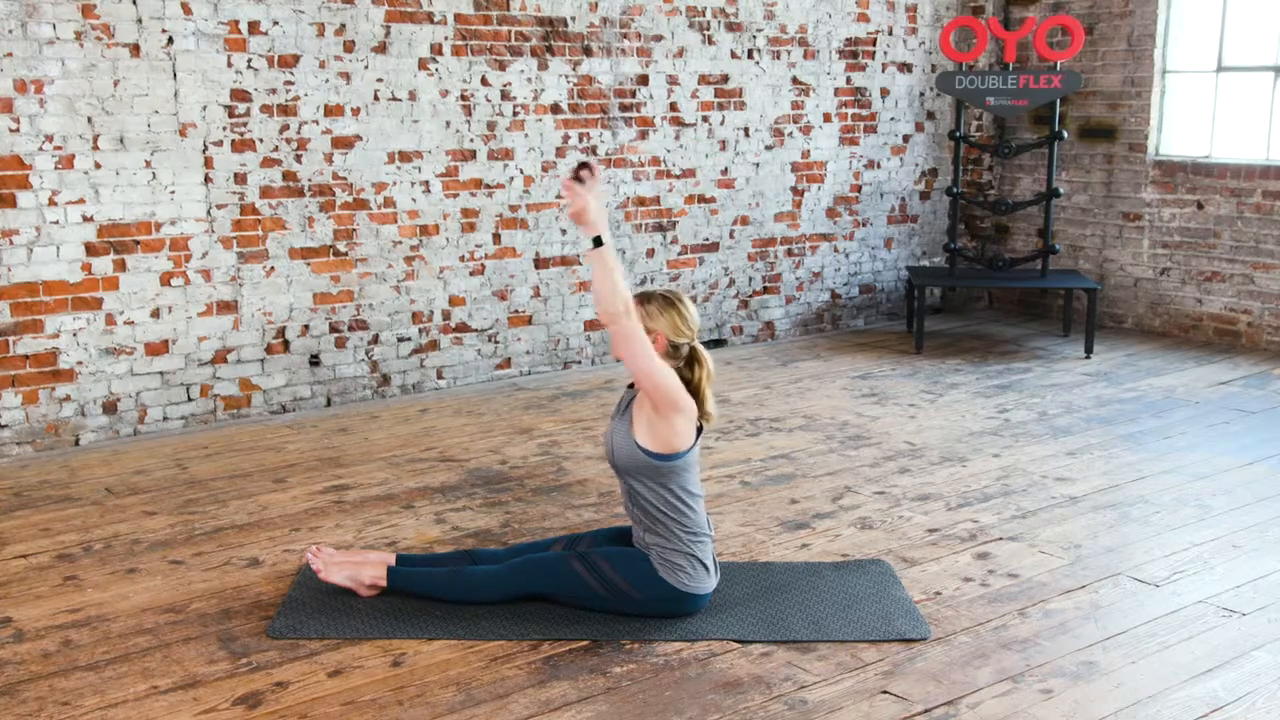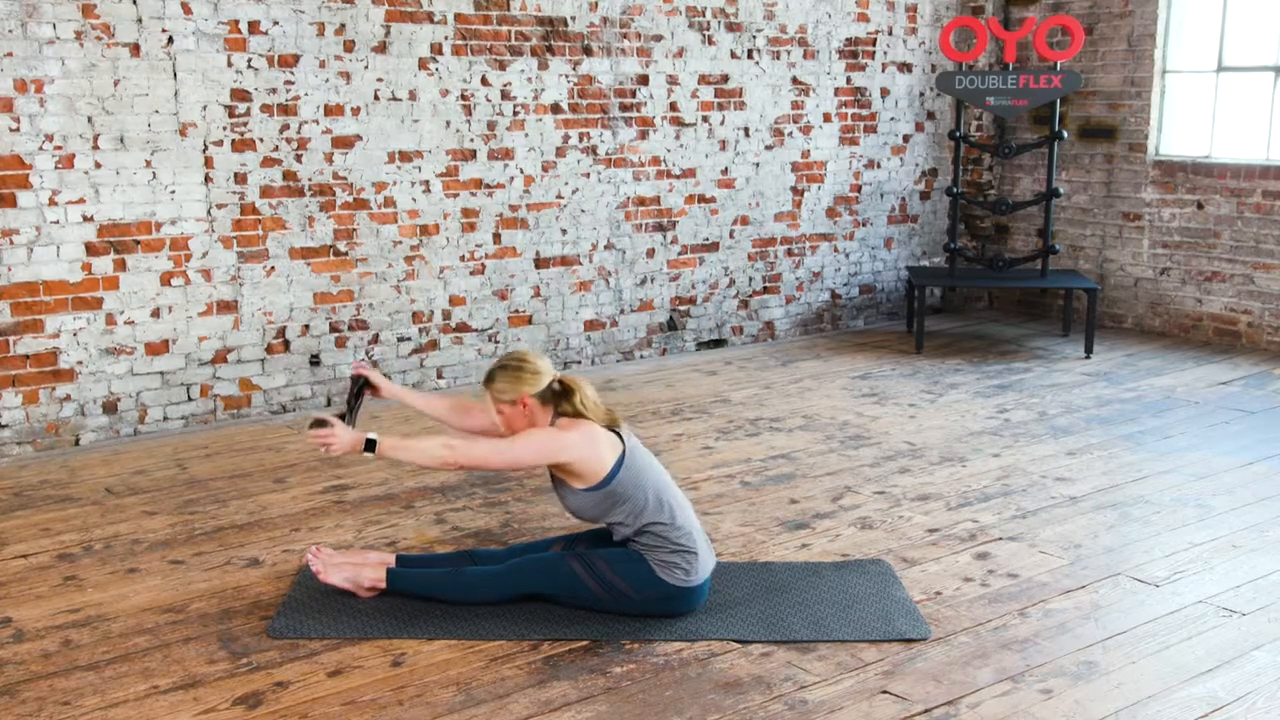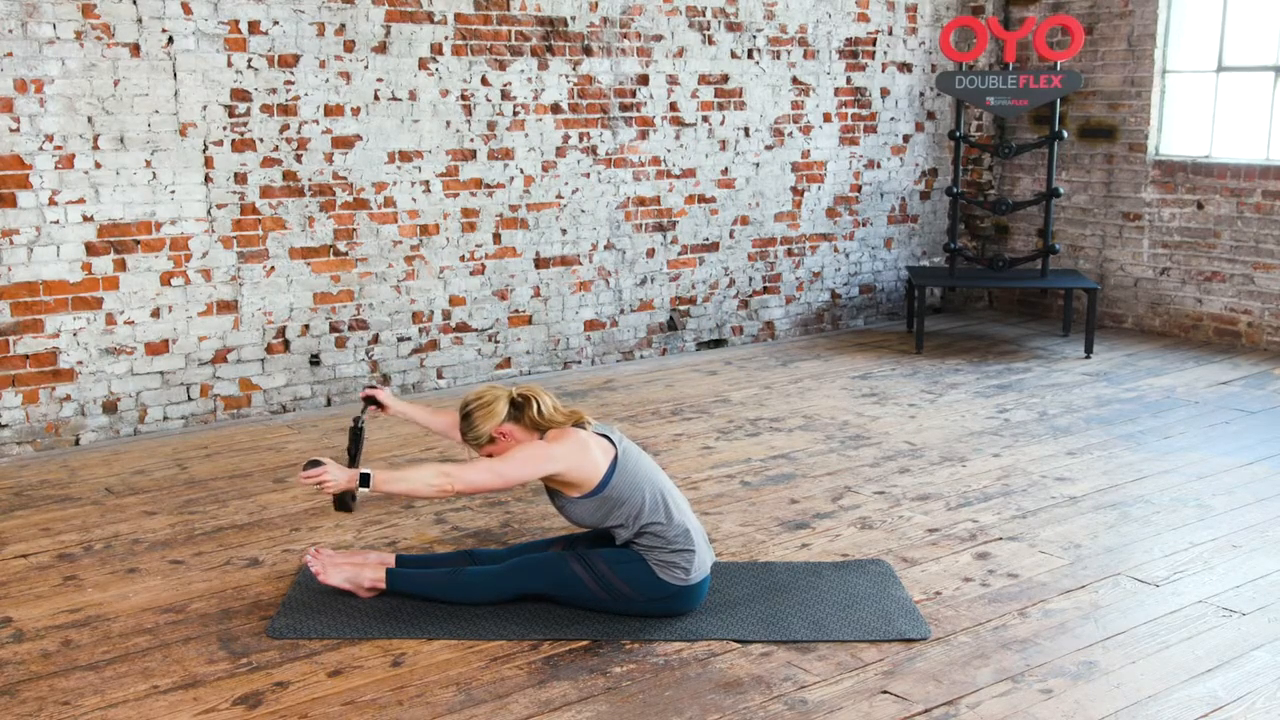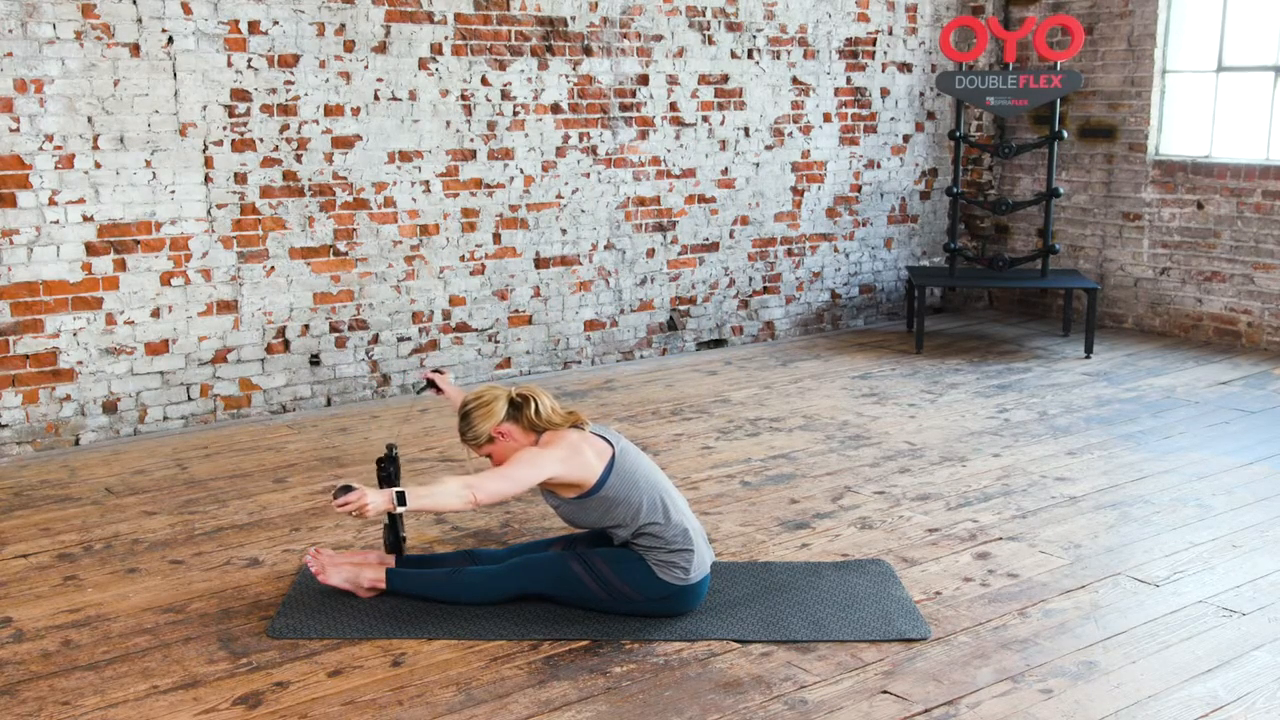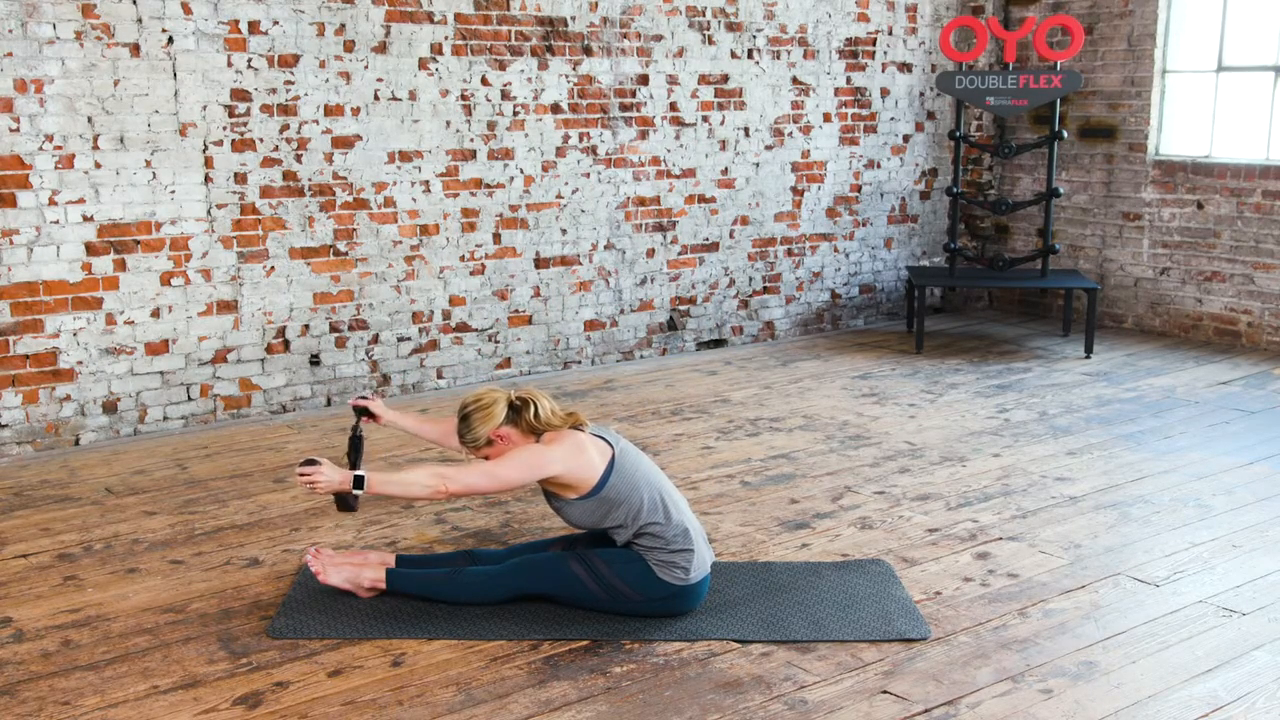
dt=1s
person 1, frame 1
left shoulder: (670, 401)
right shoulder: (649, 388)
left elbow: (618, 317)
right elbow: (620, 308)
left wrist: (593, 230)
right wrist: (594, 222)
left hip: (674, 580)
right hip: (651, 547)
left knee: (527, 576)
right knee: (515, 556)
left ankle: (378, 577)
right ankle: (385, 561)
person 1, frame 2
left shoulder: (567, 439)
right shoulder: (562, 418)
left elbow: (453, 454)
right elbow: (466, 415)
left wrist: (362, 442)
right wrist: (391, 389)
left hip: (671, 578)
right hip: (651, 549)
left knee: (523, 577)
right knee: (509, 558)
left ankle: (378, 577)
right ankle: (385, 561)
person 1, frame 3
left shoulder: (556, 450)
right shoulder: (556, 428)
left elbow: (449, 480)
right elbow: (463, 426)
left wrist: (356, 478)
right wrist: (397, 407)
left hip: (670, 578)
right hip: (651, 549)
left knee: (523, 576)
right knee: (507, 558)
left ankle: (377, 578)
right ankle: (385, 563)
person 1, frame 4
left shoulder: (555, 453)
right shoulder: (560, 432)
left elbow: (472, 492)
right elbow: (492, 416)
left wrist: (387, 499)
right wrist: (453, 393)
left hip: (669, 579)
right hip: (651, 549)
left knee: (522, 576)
right knee: (506, 557)
left ankle: (376, 579)
right ankle: (386, 561)
person 1, frame 5
left shoulder: (550, 454)
right shoulder: (555, 432)
left elbow: (444, 483)
right elbow: (459, 434)
left wrist: (350, 480)
right wrist: (392, 417)
left hip: (669, 578)
right hip: (652, 549)
left knee: (521, 576)
right knee: (505, 557)
left ankle: (376, 578)
right ankle: (384, 562)
